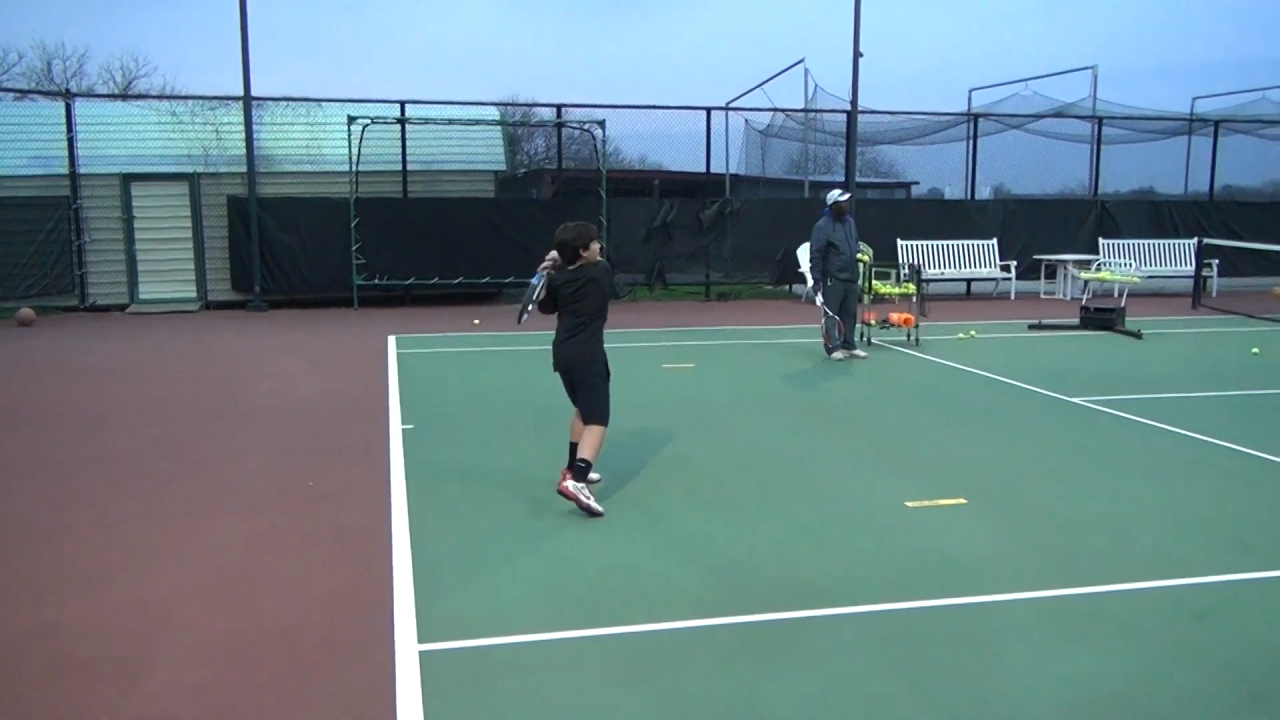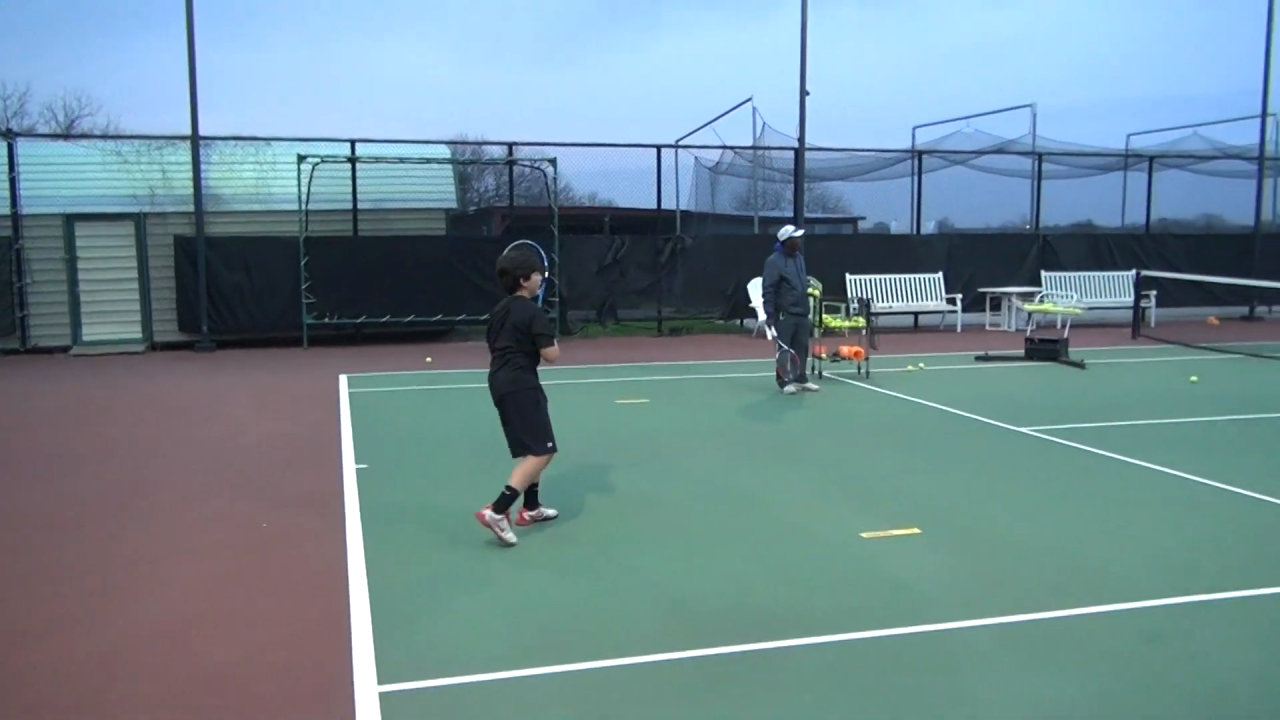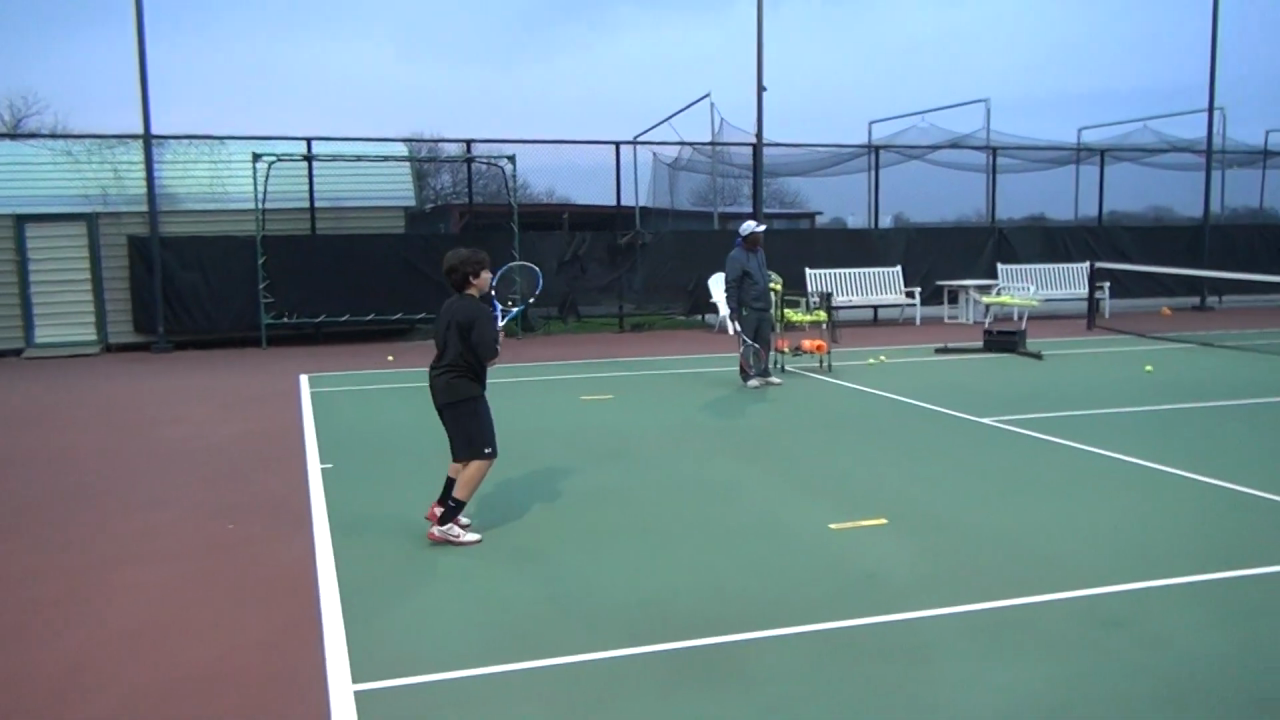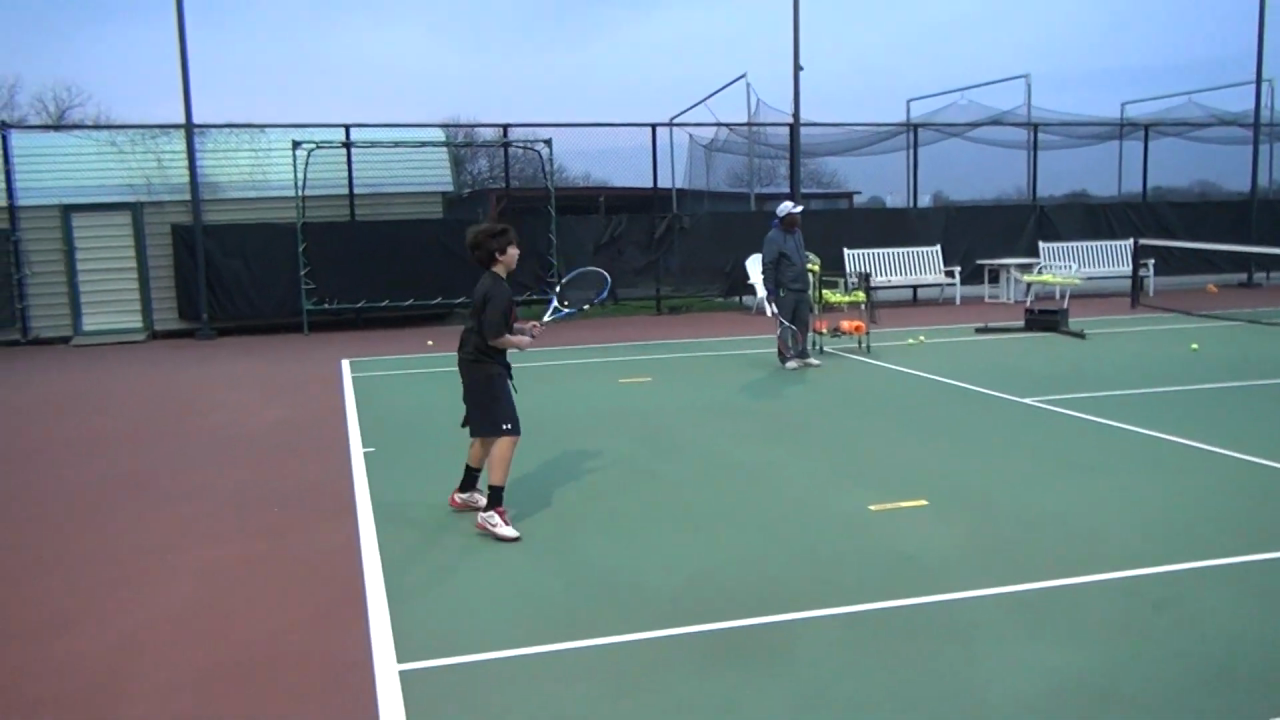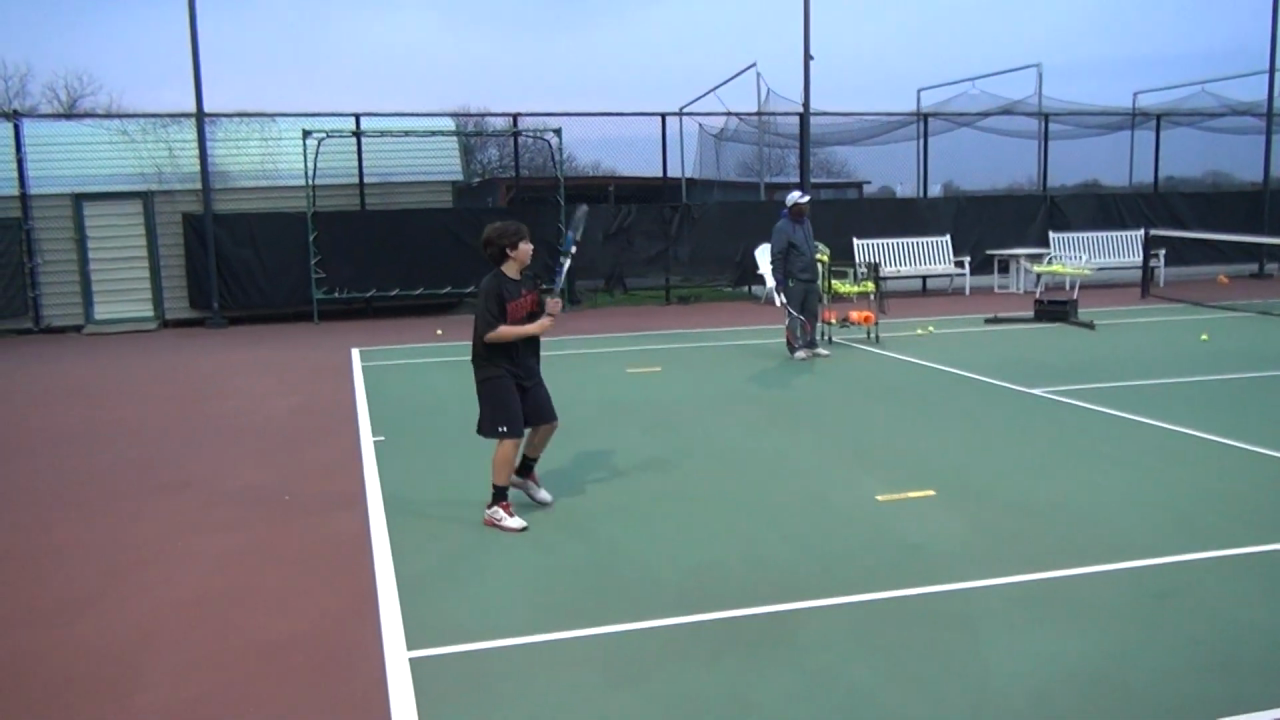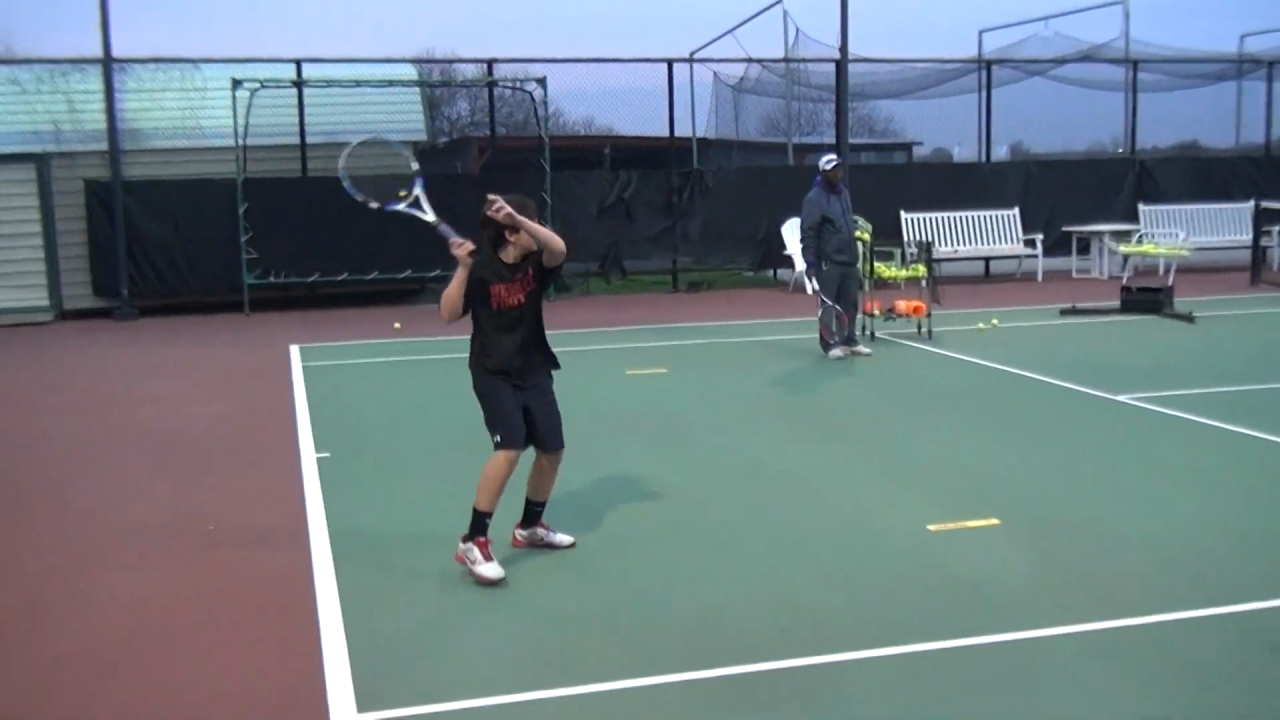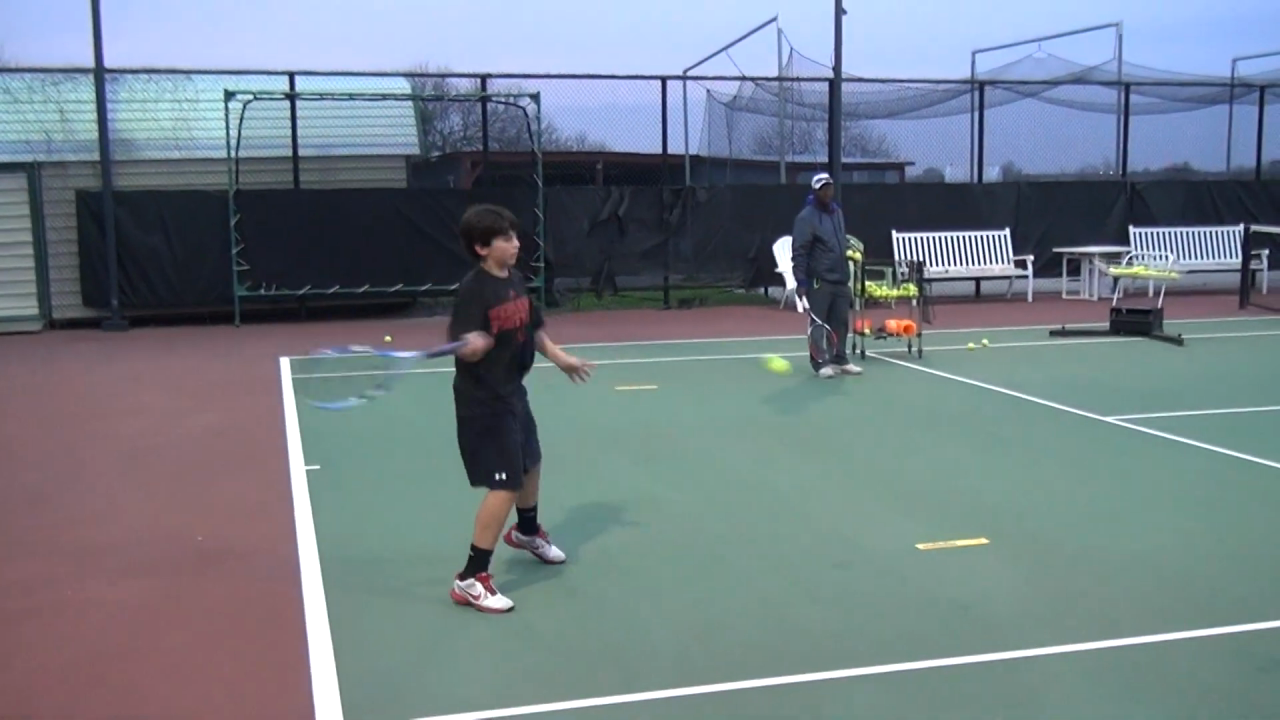
dt=0.4s
person 1, frame 1
left shoulder: (556, 280)
right shoulder: (601, 272)
left elbow: (544, 307)
left wrist: (558, 259)
right wrist: (560, 259)
left hip: (563, 352)
right hip: (588, 355)
left knee: (584, 409)
right knee: (597, 420)
left ankle: (574, 470)
right ankle: (577, 481)
person 1, frame 2
left shoulder: (500, 310)
right shoulder: (533, 312)
right elbow: (551, 355)
right wrist: (551, 340)
left hip: (500, 382)
right hip: (521, 385)
left knee: (527, 447)
right knee: (542, 451)
left ankle: (530, 507)
right ankle: (497, 510)
person 1, frame 3
left shoulder: (449, 307)
right shoulder: (479, 311)
right elbow: (489, 357)
right wrist: (496, 344)
left hip: (443, 385)
right hip: (463, 389)
left knee: (468, 451)
right knee: (483, 455)
left ankle: (442, 506)
right ankle: (445, 524)
person 1, frame 4
left shoulder: (489, 284)
right shoulder: (499, 290)
right elbow: (494, 337)
left wrist: (521, 329)
right wrist: (519, 342)
left hip: (477, 365)
right hip: (485, 368)
left knee: (487, 431)
right knee: (507, 433)
left ankle: (465, 492)
right ankle: (492, 510)
person 1, frame 5
left shoulder: (528, 281)
right shoulder: (491, 286)
left elbow: (532, 319)
right elbow: (490, 332)
left wrist: (550, 312)
right wrist: (533, 329)
left hip: (525, 366)
right hip: (495, 371)
left knee: (547, 421)
right knee: (512, 435)
left ankle: (523, 473)
right ankle: (497, 506)
person 1, frame 6
left shoulder: (537, 262)
right shoulder: (480, 267)
left elbow: (559, 249)
right elbow: (449, 313)
left wrist: (516, 217)
right wrist: (463, 267)
left hip: (534, 372)
right hip: (494, 375)
left knee: (552, 450)
right knee: (509, 449)
left ankle: (530, 526)
right ankle: (474, 540)
person 1, frame 7
left shoulder: (515, 282)
right shoulder: (473, 289)
left elbow: (533, 330)
right elbow: (466, 349)
left wrist: (560, 359)
right wrist: (471, 345)
left hip: (512, 391)
right hip: (482, 398)
left knee: (530, 464)
right knee: (506, 483)
left ankle: (526, 531)
person 2, frame 1
left shoulder: (850, 221)
right shoulder: (823, 226)
right elbow: (816, 255)
left wrist: (860, 255)
right wrist: (816, 279)
left hip: (852, 278)
right hip: (833, 280)
left knee: (850, 314)
right knee: (832, 315)
left ankle: (849, 346)
right ankle: (832, 348)
person 2, frame 2
left shoulder: (799, 257)
right shoulder: (774, 261)
right elbow: (768, 290)
left wrist: (810, 289)
right wrist: (770, 314)
left hip: (802, 312)
right hip: (785, 314)
left knee: (801, 348)
left ankle: (800, 379)
right ankle: (784, 381)
person 2, frame 3
left shoulder: (760, 252)
right shoulder: (736, 256)
right elbow: (731, 285)
left wrist: (771, 284)
right wrist: (733, 309)
left hip: (764, 307)
right hip: (747, 309)
left knee: (764, 342)
left ankle: (763, 373)
right ankle: (747, 375)
person 2, frame 4
left shoulder: (797, 233)
right shoulder: (773, 237)
right elbow: (768, 266)
left wrist: (809, 264)
right wrist: (770, 290)
left hip: (802, 288)
right hip: (785, 290)
left knee: (802, 324)
left ankle: (802, 354)
right ankle: (785, 357)
person 2, frame 5
left shoulder: (806, 223)
right shoulder: (782, 227)
right elbow: (777, 256)
left wrist: (817, 254)
right wrist: (779, 280)
left hip: (811, 278)
right hip: (794, 280)
left knee: (811, 314)
left ankle: (811, 344)
right ankle: (794, 347)
person 2, frame 6
left shoulder: (844, 193)
right shoulder: (814, 198)
right elbow: (808, 233)
left wrist: (858, 230)
right wrist: (810, 263)
left hip: (849, 261)
right hip: (828, 263)
left knee: (850, 303)
left ankle: (849, 341)
right ankle: (829, 344)
person 2, frame 7
left shoulder: (837, 212)
right shoulder: (806, 217)
right elbow: (799, 252)
right wrist: (801, 281)
left hip: (841, 279)
right hip: (819, 281)
left knee: (841, 322)
left ankle: (839, 360)
right ankle: (820, 363)
